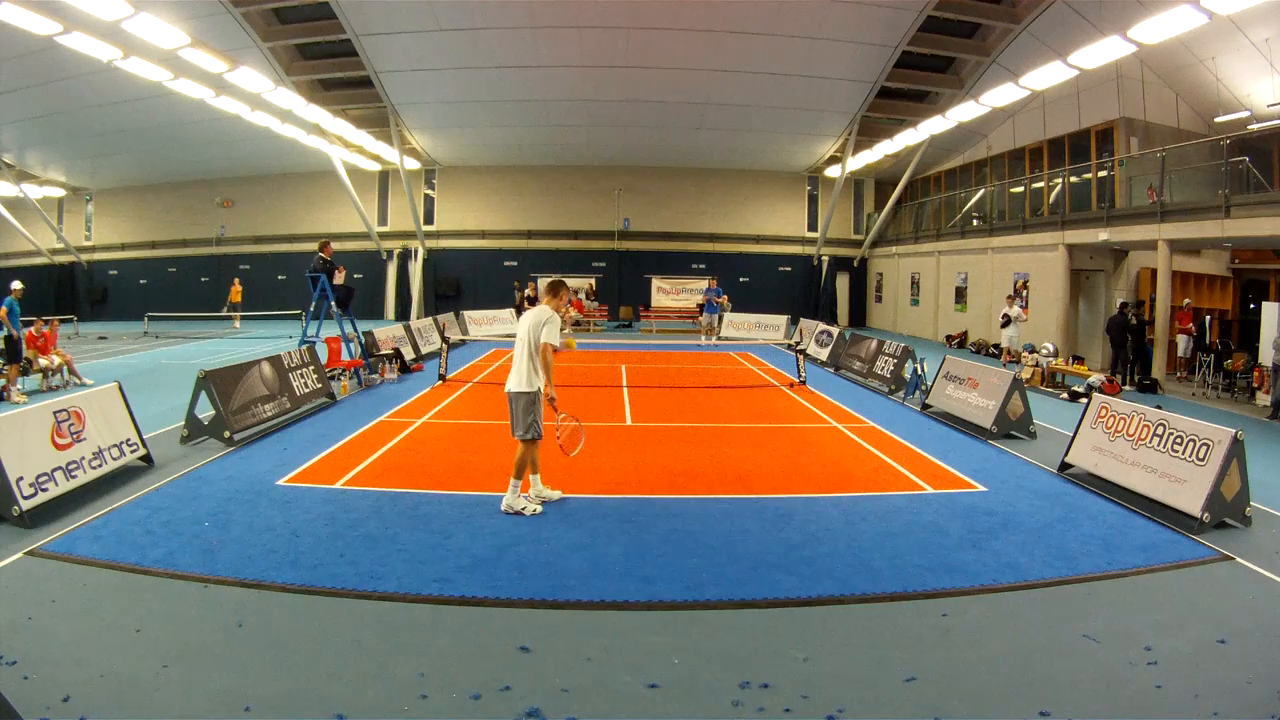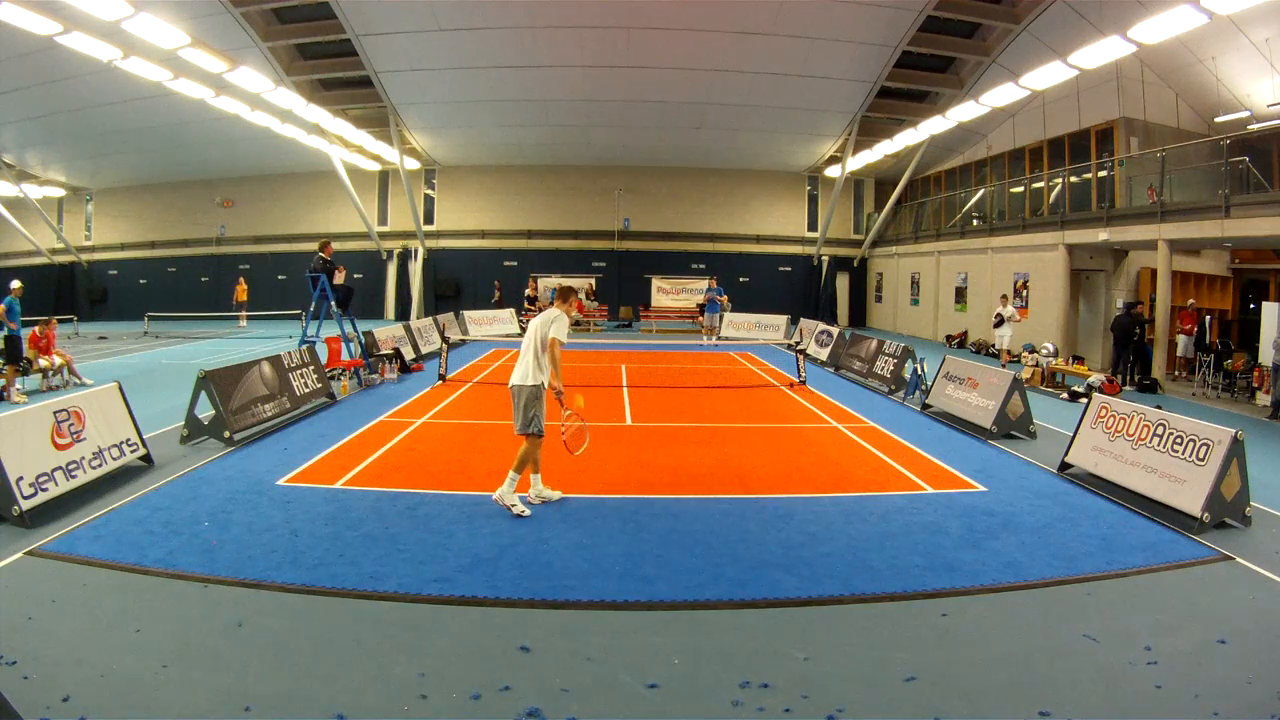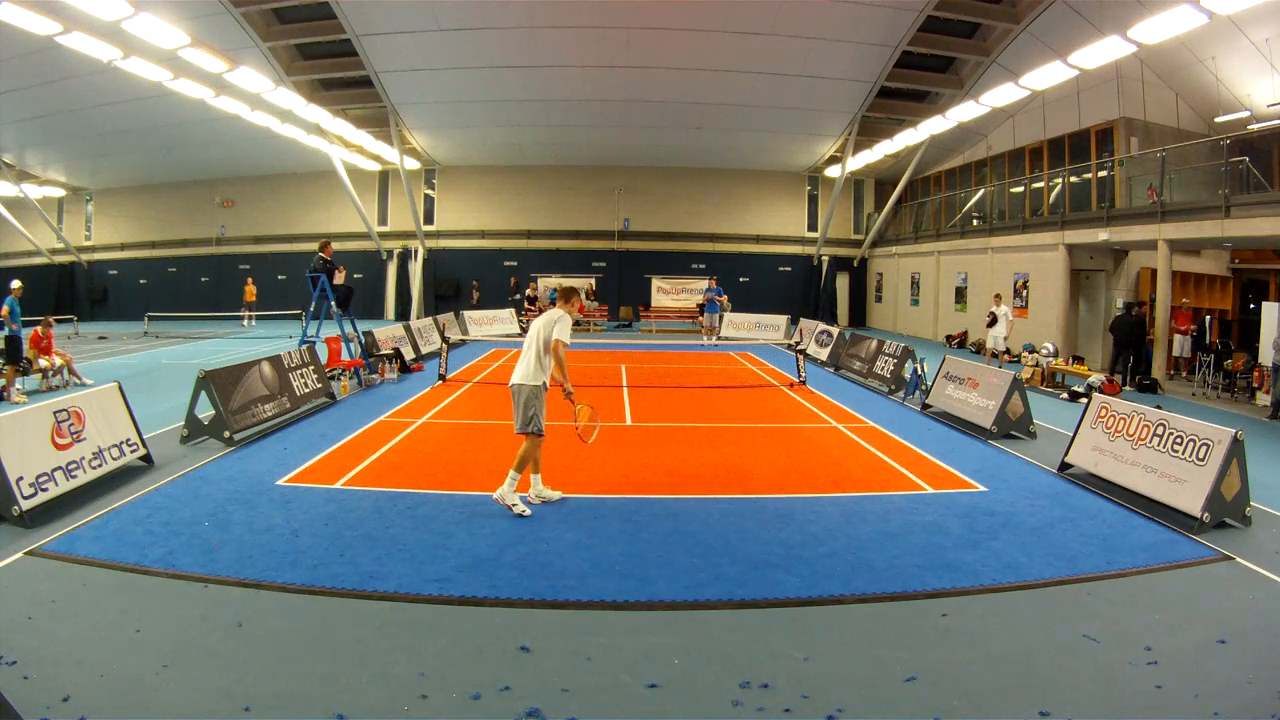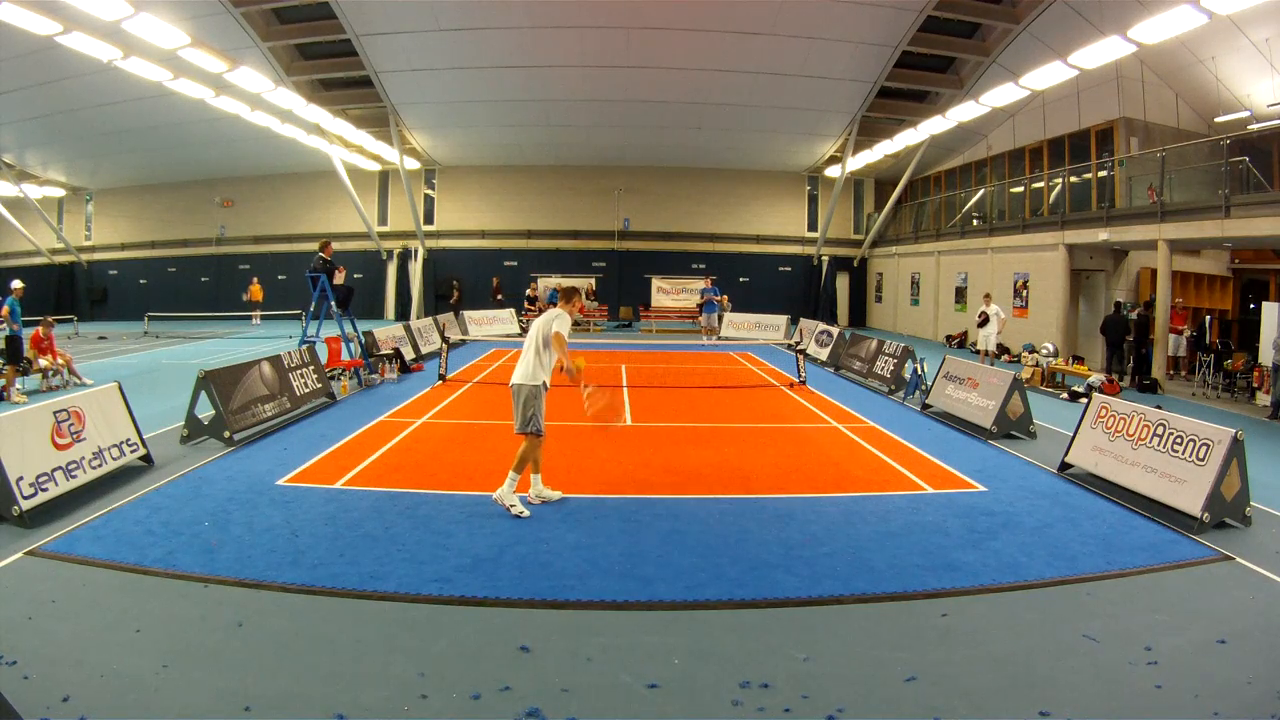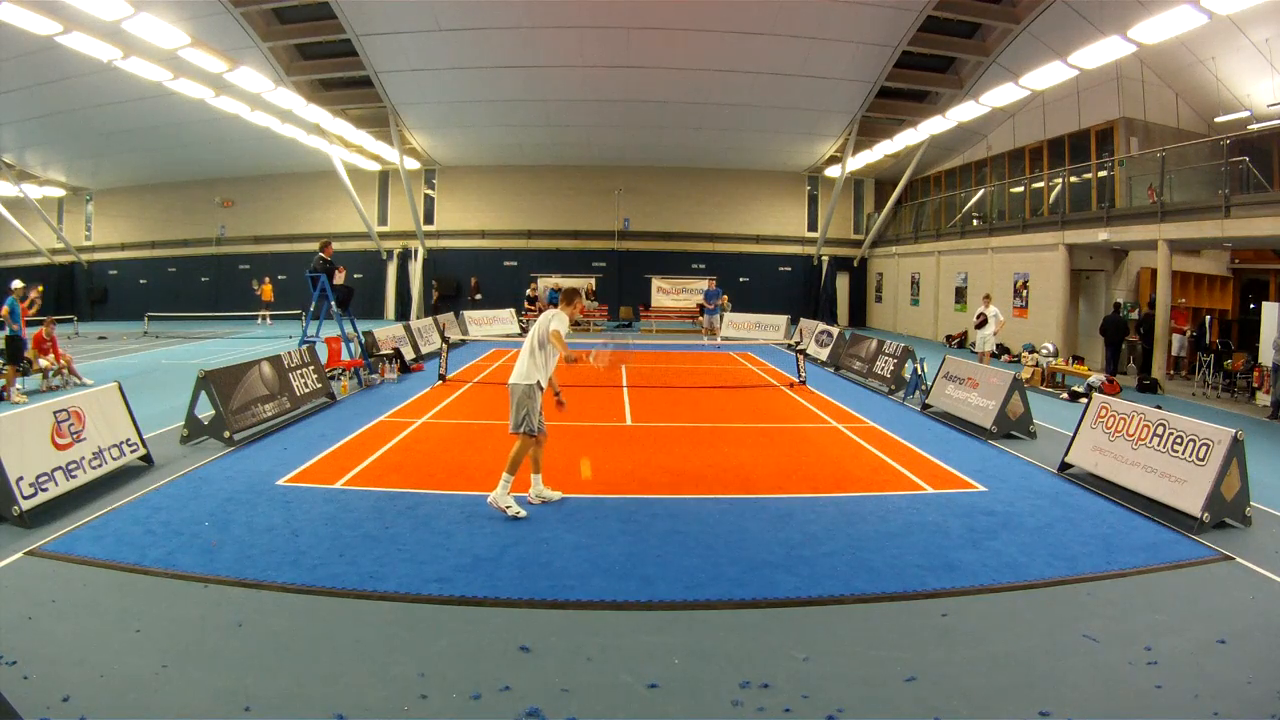
dt=0.5s
person 1, frame 1
left shoulder: (529, 314)
right shoulder: (551, 317)
right elbow: (545, 352)
left wrist: (553, 349)
right wrist: (551, 387)
left hip: (517, 384)
right hip: (529, 386)
left knee: (534, 439)
right knee: (528, 441)
left ankle: (536, 490)
right ankle: (512, 498)
person 1, frame 2
left shoulder: (540, 317)
right shoulder: (561, 317)
right elbow: (552, 346)
left wrist: (552, 379)
right wrist: (558, 380)
left hip: (522, 381)
right hip: (531, 383)
left knee: (535, 437)
right knee: (533, 437)
left ankle: (536, 489)
right ankle: (506, 491)
person 1, frame 3
left shoulder: (543, 318)
right shoulder: (563, 318)
right elbow: (556, 348)
left wrist: (555, 376)
right wrist: (567, 381)
left hip: (523, 381)
right hip: (531, 383)
left knee: (536, 436)
right knee: (534, 437)
left ankle: (537, 490)
right ankle: (507, 490)
person 1, frame 4
left shoulder: (546, 317)
right shoulder: (562, 316)
right elbow: (557, 337)
left wrist: (564, 362)
right wrist: (568, 362)
left hip: (528, 381)
right hip: (531, 383)
left knee: (538, 436)
right knee: (532, 436)
left ankle: (536, 490)
right ankle: (506, 491)
person 1, frame 5
left shoulder: (551, 317)
right shoulder: (559, 316)
right elbow: (554, 335)
left wrist: (557, 392)
right wrist: (565, 350)
left hip: (530, 383)
right hip: (526, 383)
left knee: (539, 436)
right knee: (526, 437)
left ankle: (537, 489)
right ankle: (501, 493)
